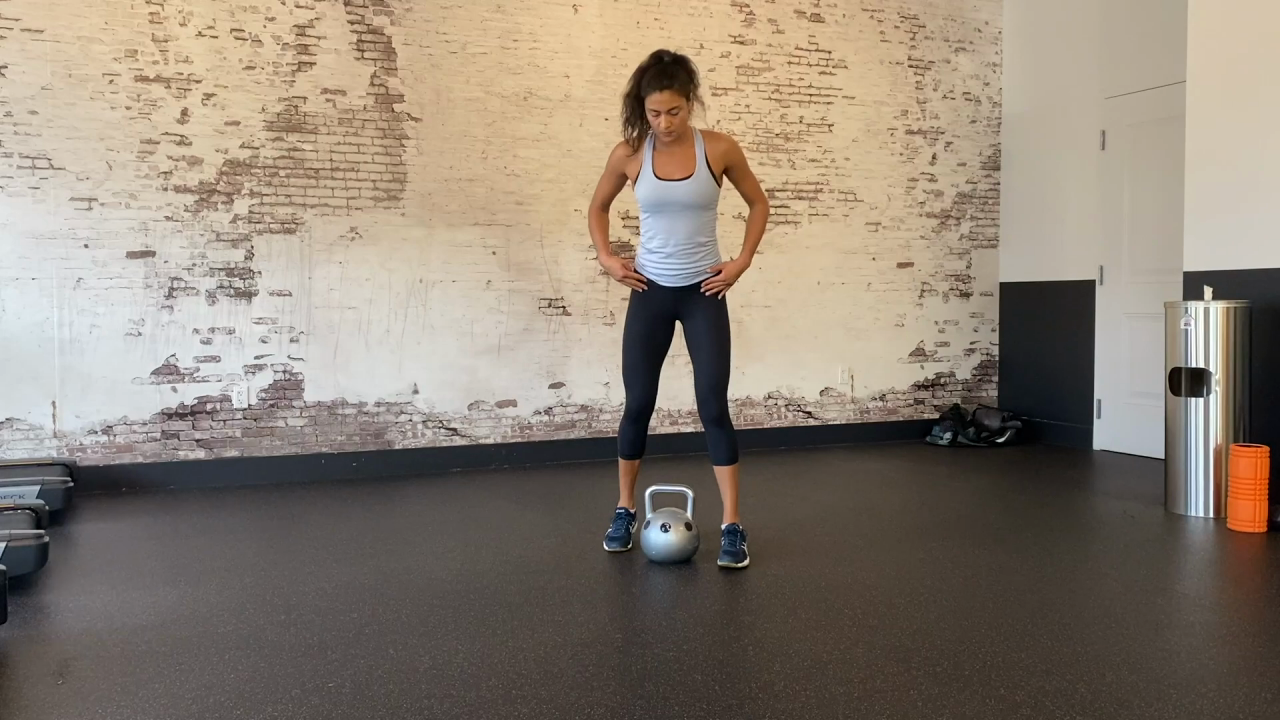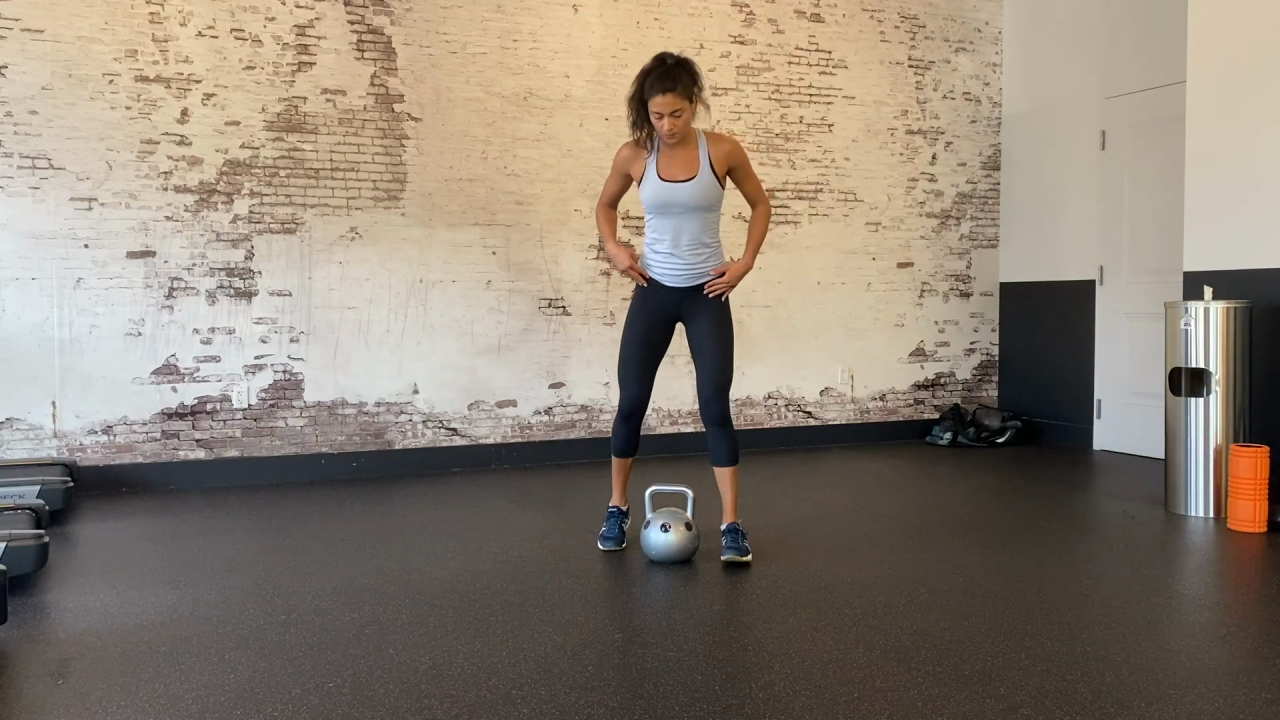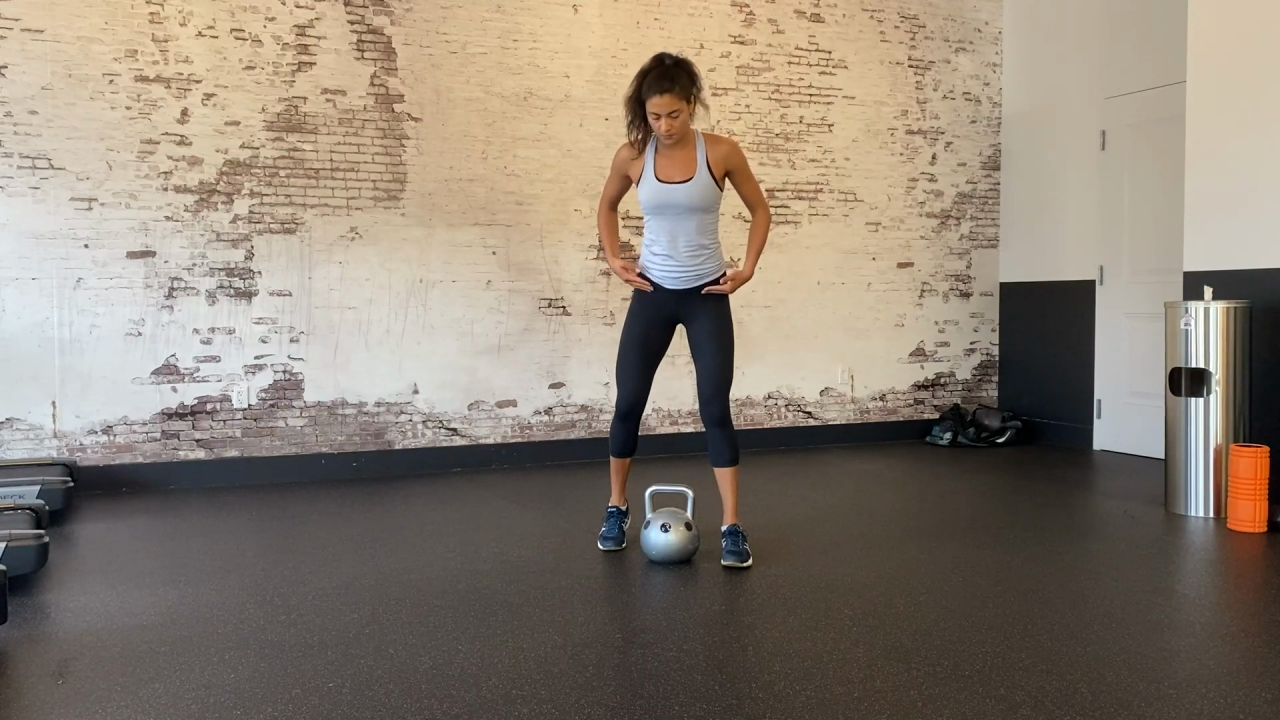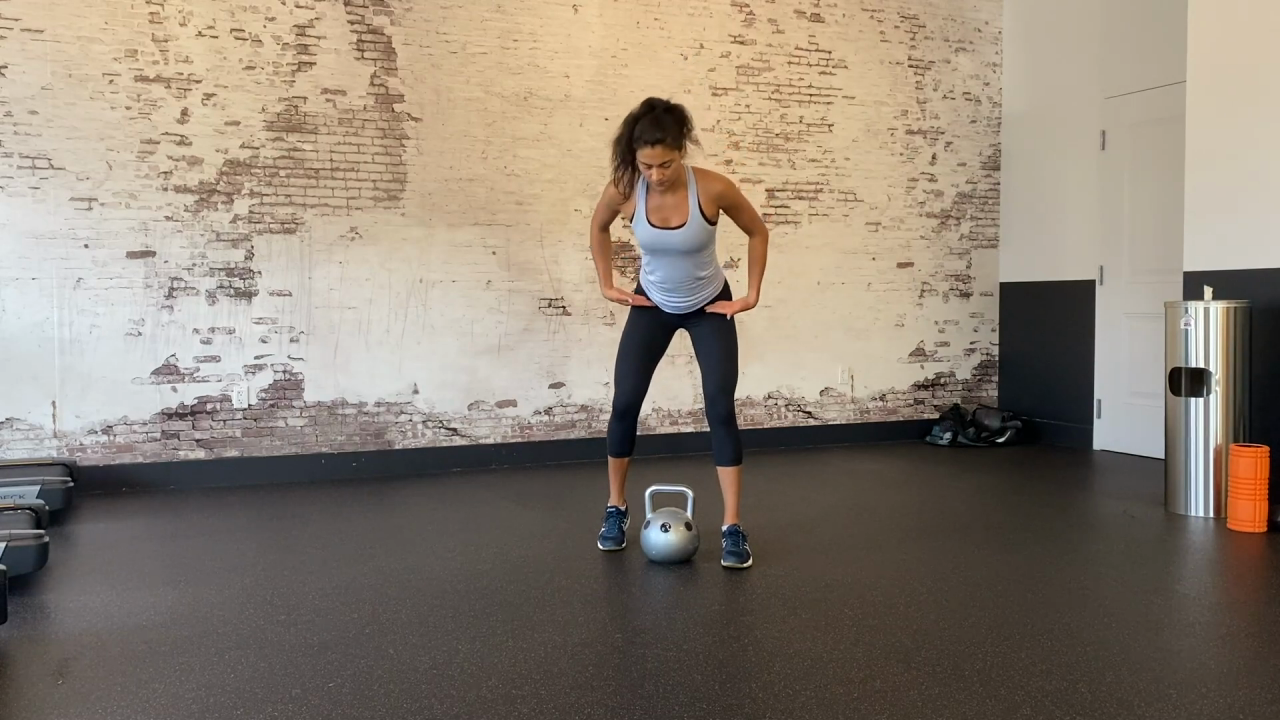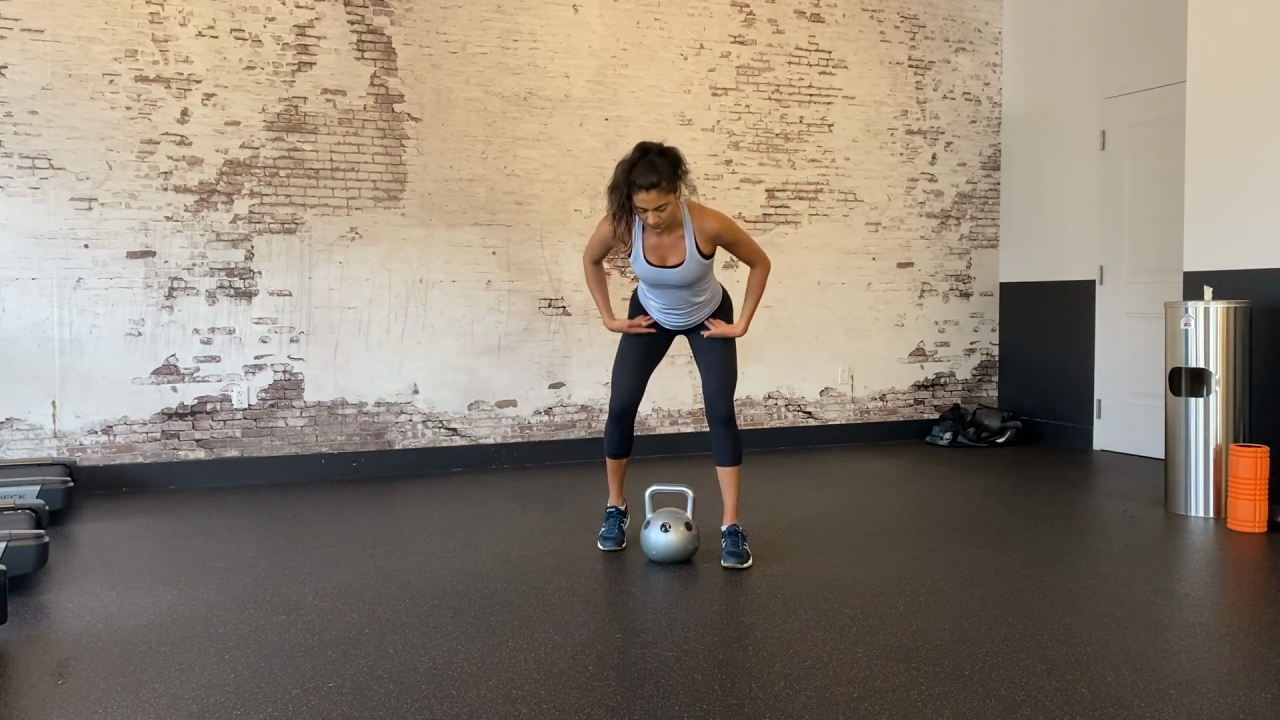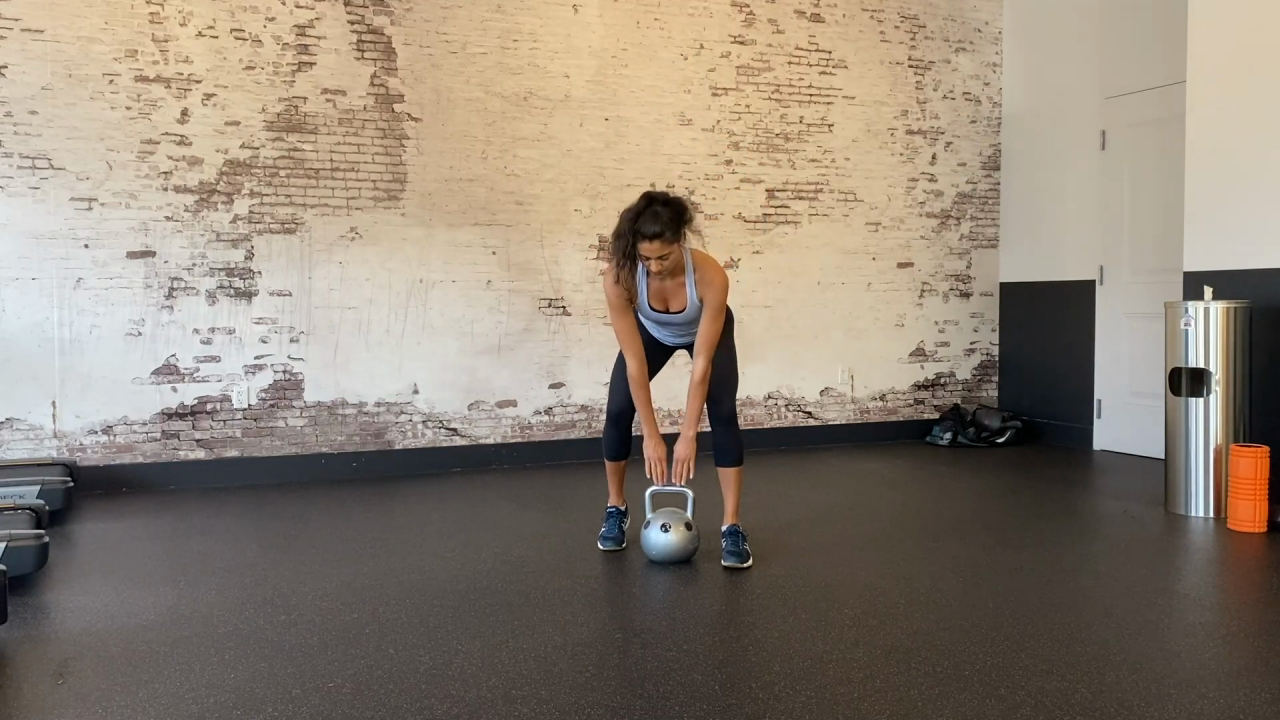
dt=0.5s
person 1, frame 1
left shoulder: (721, 149)
right shoulder: (628, 153)
left elbow: (758, 203)
right elbow: (598, 207)
left wrist: (742, 261)
right wrist: (606, 257)
left hip: (704, 292)
right hip: (650, 292)
left knee: (713, 405)
right knee: (637, 404)
left ankle: (731, 526)
right ankle: (624, 509)
person 1, frame 2
left shoulder: (724, 151)
right shoulder: (633, 155)
left elbow: (761, 206)
right elbow: (605, 205)
left wrist: (746, 263)
right wrist: (613, 248)
left hip: (707, 295)
right hip: (653, 292)
left knee: (715, 407)
right knee: (631, 403)
left ankle: (732, 525)
right ankle: (617, 507)
person 1, frame 3
left shoulder: (722, 151)
right shoulder: (631, 155)
left elbow: (760, 210)
right elbow: (607, 207)
left wrist: (748, 267)
right wrist: (612, 256)
left hip: (707, 295)
right hip: (652, 293)
left knee: (715, 408)
right knee: (628, 402)
left ankle: (732, 527)
right ankle: (617, 508)
person 1, frame 4
left shoulder: (713, 188)
right shoulder: (623, 190)
left elbow: (758, 233)
right elbow: (599, 229)
left wrist: (752, 294)
right wrist: (607, 284)
left hip: (709, 308)
right hip: (652, 305)
left knee: (720, 409)
right knee: (625, 402)
left ankle: (733, 527)
right ankle: (616, 508)
person 1, frame 5
left shoulder: (710, 224)
right shoulder: (618, 227)
left elbow: (760, 264)
right elbow: (591, 262)
left wrist: (743, 322)
right wrist: (608, 316)
left hip: (708, 318)
right hip: (650, 317)
left knee: (721, 410)
right knee: (621, 407)
left ankle: (732, 527)
right ankle: (615, 509)
person 1, frame 6
left shoulder: (710, 276)
right shoulder: (618, 278)
left elbow: (702, 365)
right elbow: (634, 363)
left wrist: (687, 436)
right wrist: (651, 436)
left hip: (707, 331)
right hip: (651, 333)
left knee: (723, 412)
right knee: (618, 410)
left ankle: (732, 526)
right ankle: (616, 508)
